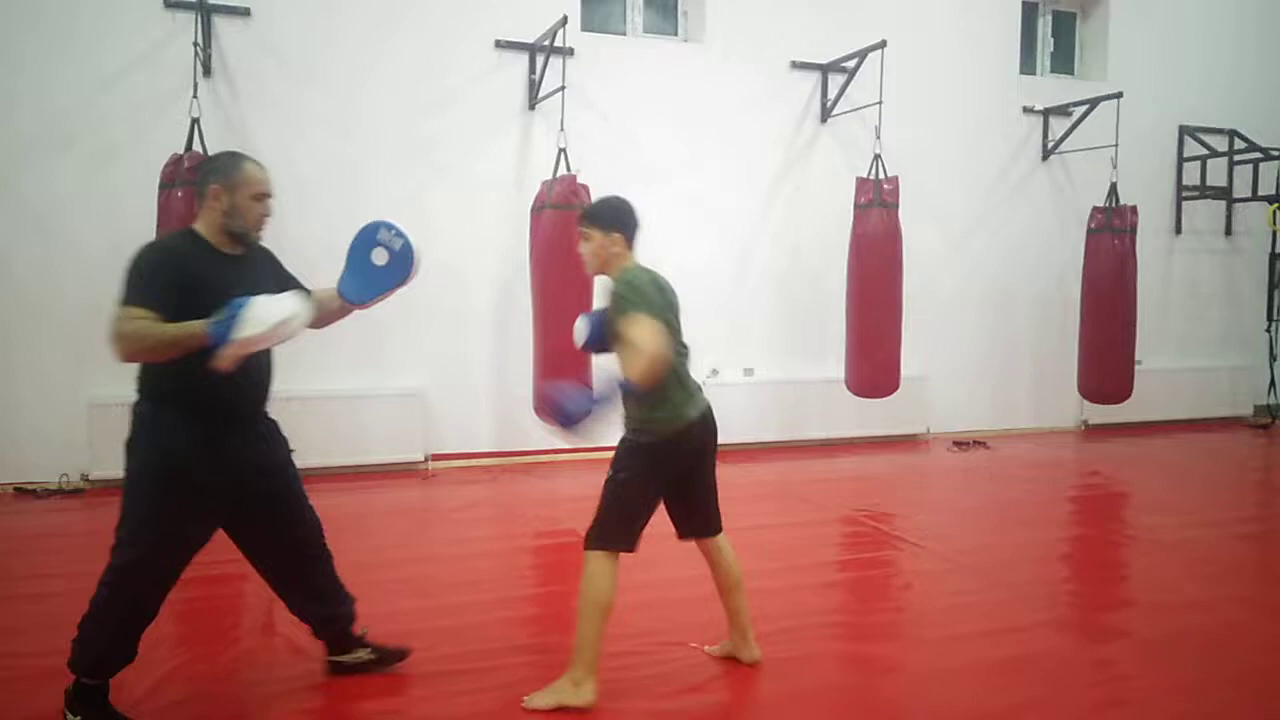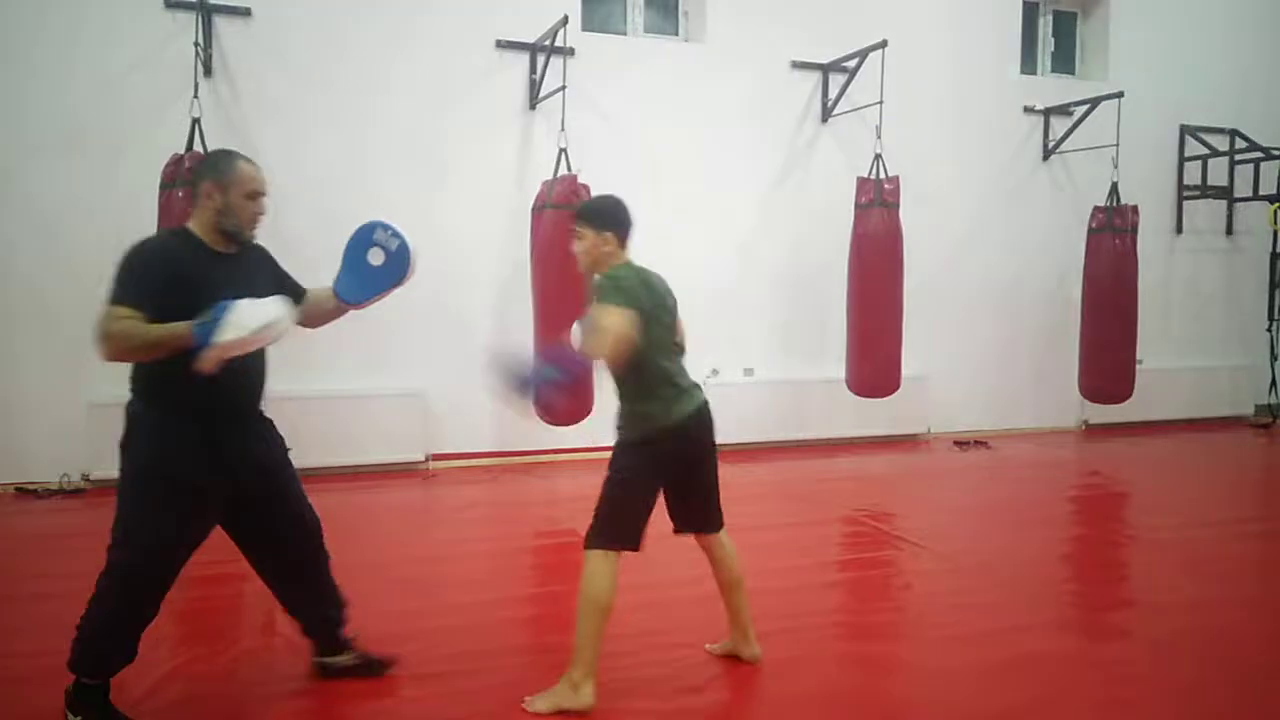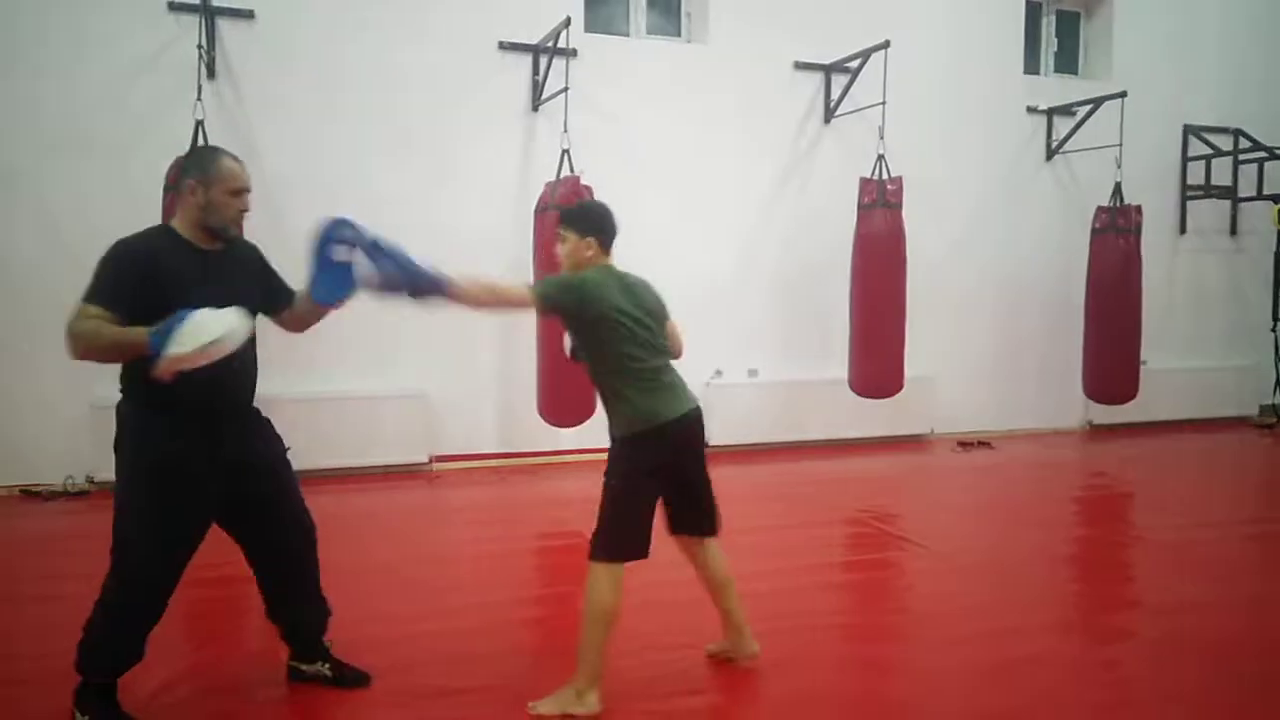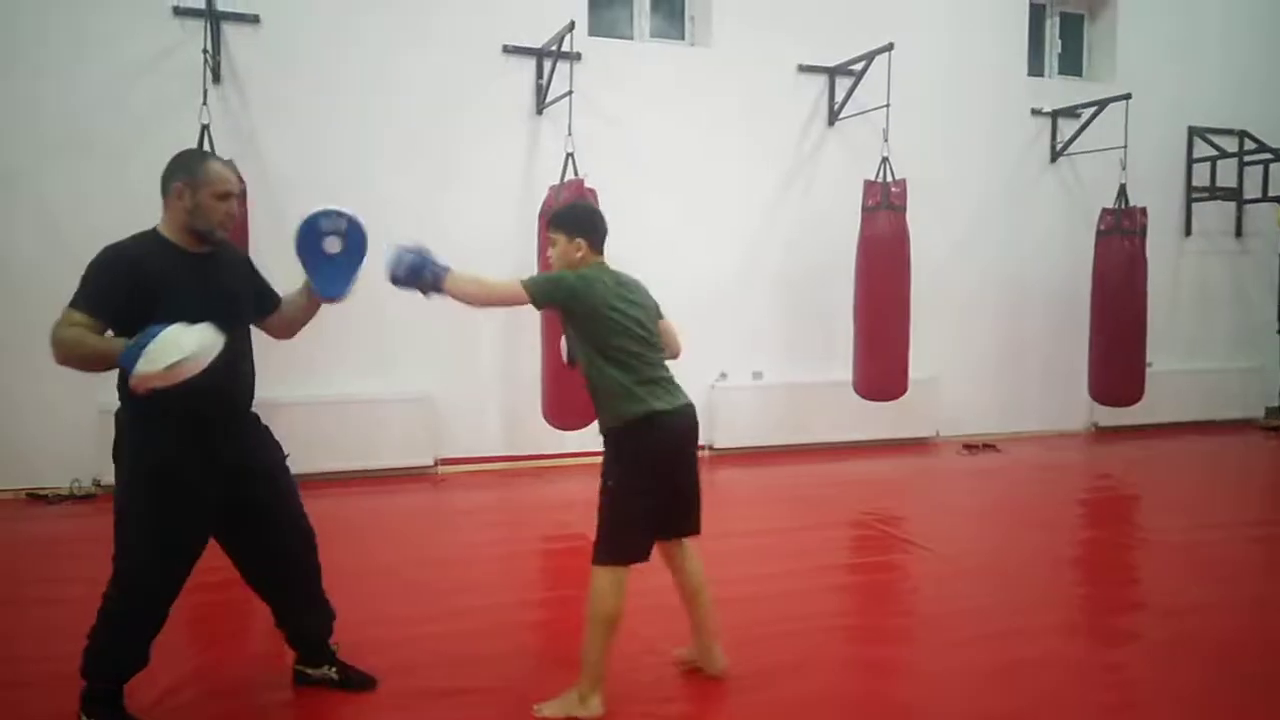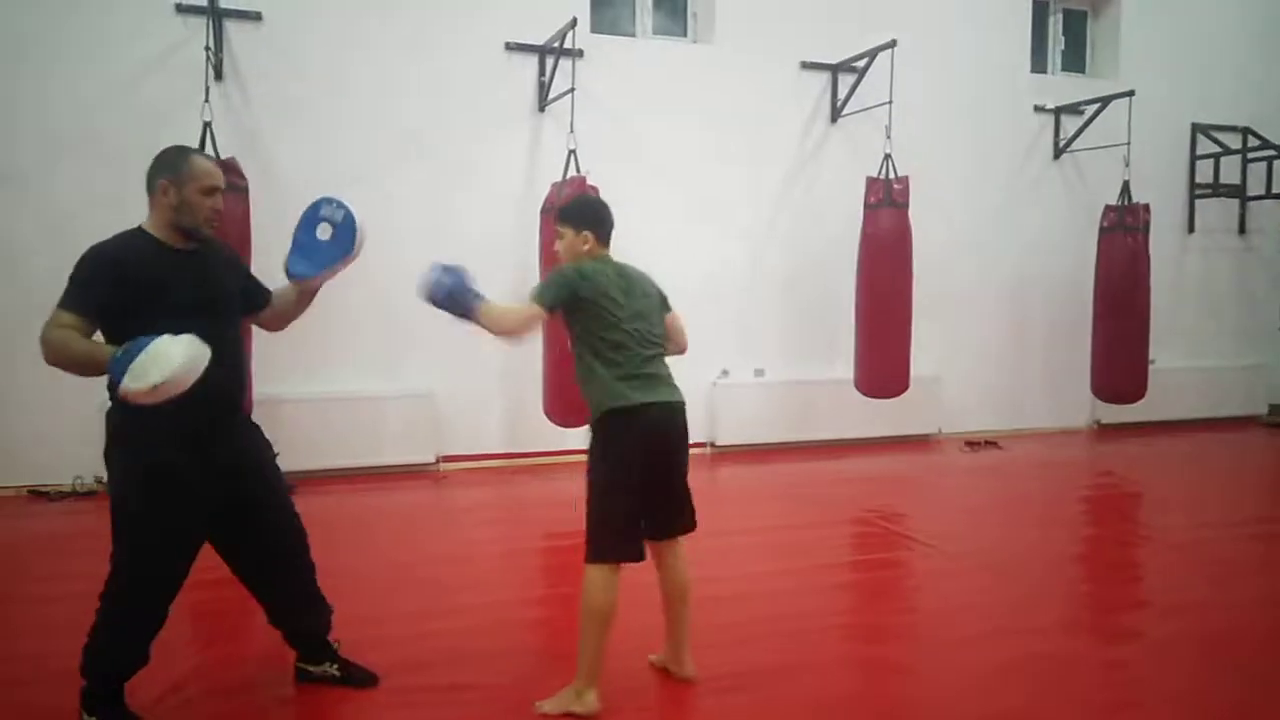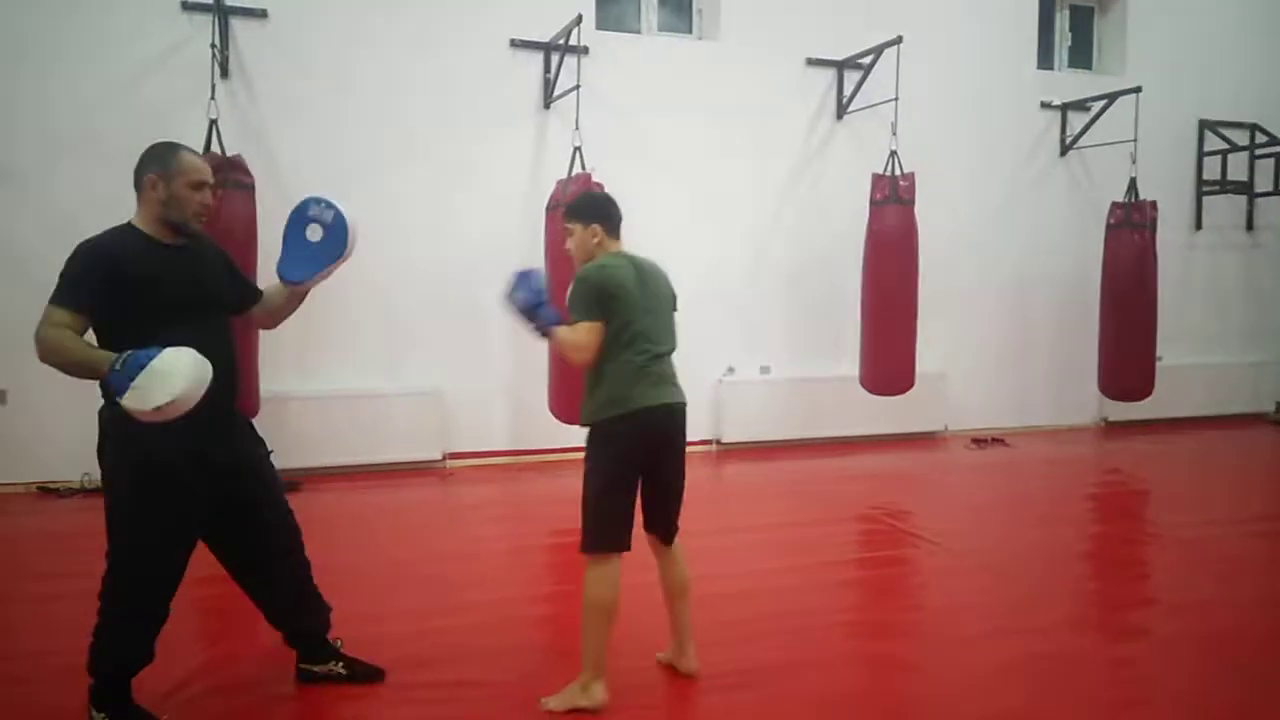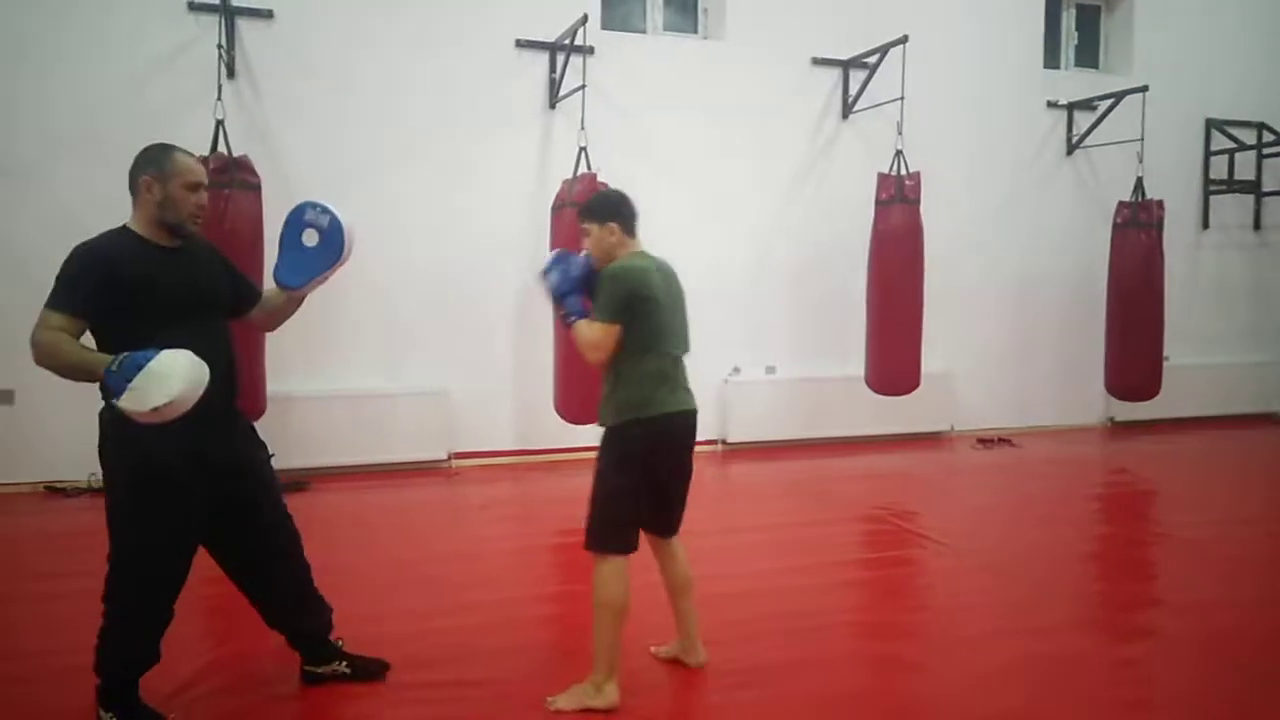
dt=0.1s
person 1, frame 1
left shoulder: (258, 261)
right shoulder: (166, 258)
left elbow: (313, 311)
right elbow: (129, 340)
right wrist: (212, 329)
left hip: (247, 436)
right hip: (176, 443)
left knee: (298, 539)
right knee: (143, 567)
left ankle: (344, 643)
person 1, frame 2
left shoulder: (253, 259)
right shoulder: (157, 257)
left elbow: (308, 310)
right elbow: (115, 340)
right wrist: (197, 330)
left hip: (243, 434)
right hip: (170, 442)
left knee: (295, 537)
right knee: (140, 567)
left ankle: (332, 645)
person 1, frame 3
left shoulder: (243, 257)
right shoulder: (139, 256)
left elbow: (296, 314)
right elbow: (82, 335)
left wrist: (330, 287)
right wrist: (151, 338)
left hip: (240, 431)
right hip: (163, 441)
left knee: (290, 537)
right knee: (144, 569)
left ankle: (309, 653)
person 1, frame 4
left shoulder: (231, 262)
right shoulder: (127, 261)
left elbow: (282, 322)
right elbow: (66, 341)
left wrist: (320, 286)
right wrist: (127, 352)
left hip: (238, 439)
right hip: (162, 449)
left knee: (290, 544)
right knee: (146, 576)
left ankle: (315, 657)
person 1, frame 5
left shoulder: (217, 258)
right shoulder: (113, 259)
left elbow: (273, 315)
right elbow: (56, 340)
left wrist: (314, 276)
right wrist: (116, 357)
left hip: (230, 434)
right hip: (156, 446)
left knee: (281, 543)
right knee: (145, 573)
left ankle: (315, 654)
person 1, frame 6
left shoulder: (208, 255)
right shoulder: (104, 255)
left elbow: (264, 313)
right elbow: (51, 339)
right wrist: (114, 366)
left hip: (224, 434)
right hip: (148, 445)
left knee: (275, 541)
right knee: (142, 572)
left ankle: (317, 653)
person 1, frame 7
left shoulder: (205, 256)
right shoulder: (100, 258)
left elbow: (263, 314)
right elbow: (47, 341)
right wrist: (109, 367)
left hip: (224, 434)
right hip: (148, 444)
left knee: (274, 544)
right knee: (146, 571)
left ankle: (320, 653)
person 2, frame 1
left shoulder: (628, 288)
right shoulder: (656, 283)
left elbow: (653, 352)
left wrist: (607, 394)
right wrist: (608, 332)
left hip: (655, 437)
right hip: (697, 422)
left knee: (601, 550)
right knee: (709, 536)
left ankle: (579, 681)
right ankle: (743, 641)
person 2, frame 2
left shoulder: (615, 283)
right shoulder: (653, 282)
left elbow: (615, 337)
left wrist: (563, 363)
left hip: (650, 433)
right hip: (693, 418)
left knee: (601, 548)
right knee: (710, 532)
right ankle: (745, 639)
person 2, frame 3
left shoulder: (580, 288)
right shoulder: (642, 288)
left elbow: (499, 295)
left wrist: (428, 282)
left hip: (646, 436)
right hip: (686, 420)
left knee: (607, 561)
right knee: (698, 538)
right ankle: (740, 639)
person 2, frame 4
left shoulder: (571, 284)
right shoulder: (633, 288)
left elbow: (489, 294)
right elbow: (671, 347)
left wrist: (432, 275)
left hip: (636, 433)
right hip: (679, 419)
left knee: (610, 564)
right knee: (676, 542)
right ankle: (707, 650)
person 2, frame 5
left shoulder: (574, 278)
right shoulder: (642, 282)
left elbow: (513, 323)
right elbow: (678, 341)
left wrist: (460, 296)
left hip: (622, 421)
right hip: (667, 412)
left knee: (603, 560)
right knee: (668, 543)
right ankle: (679, 655)
person 2, frame 6
left shoulder: (594, 277)
right shoulder: (655, 274)
left elbow: (581, 352)
left wrist: (542, 315)
left hip: (620, 423)
right hip: (669, 413)
left knee: (602, 553)
right knee: (663, 539)
left ankle: (591, 684)
right ankle: (683, 650)
person 2, frame 7
left shoulder: (622, 276)
right shoulder: (661, 271)
left elbow: (596, 350)
left wrist: (570, 300)
right wrist: (588, 294)
left hip: (636, 425)
right hip: (677, 417)
left knee: (610, 551)
right knee: (664, 536)
left ankle: (601, 684)
right ankle: (689, 643)
